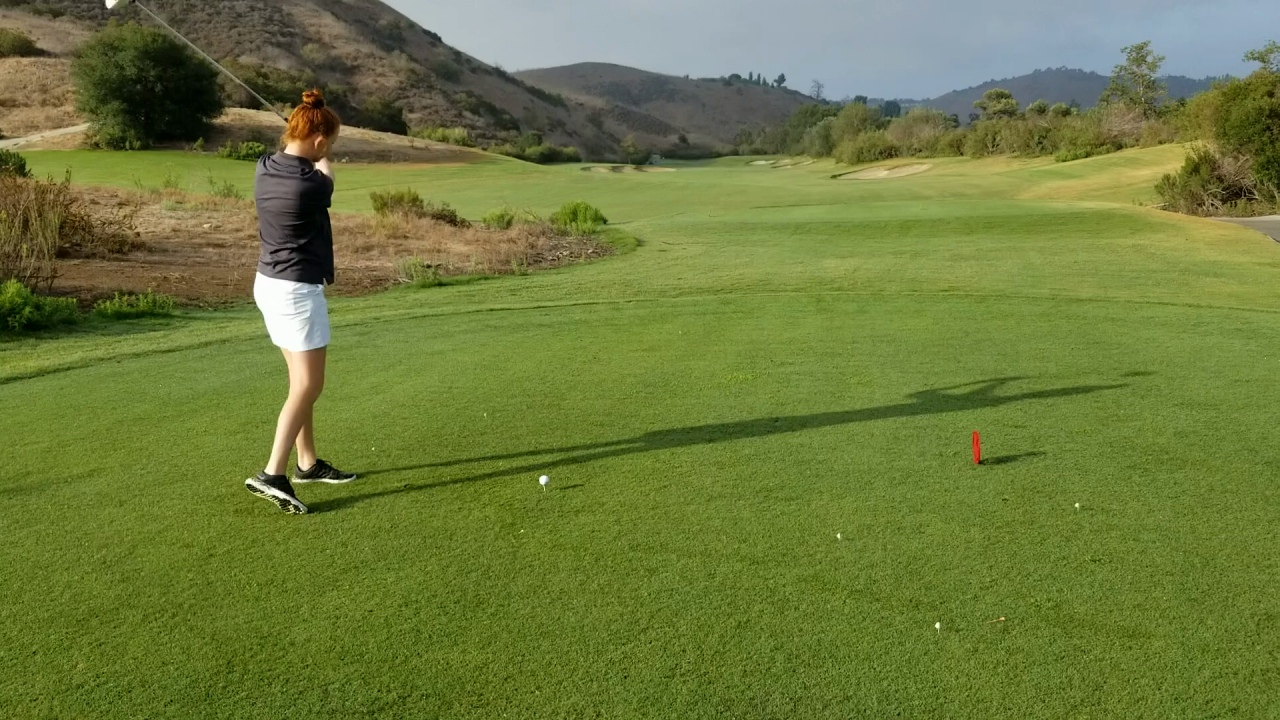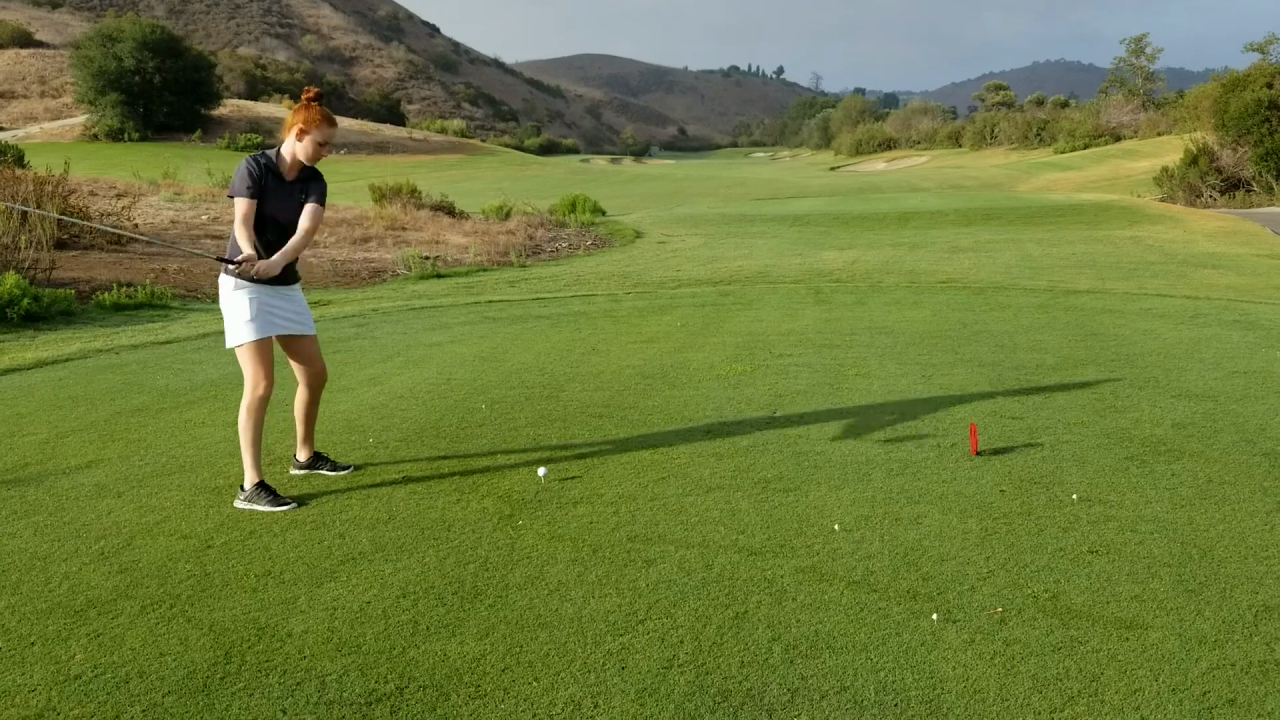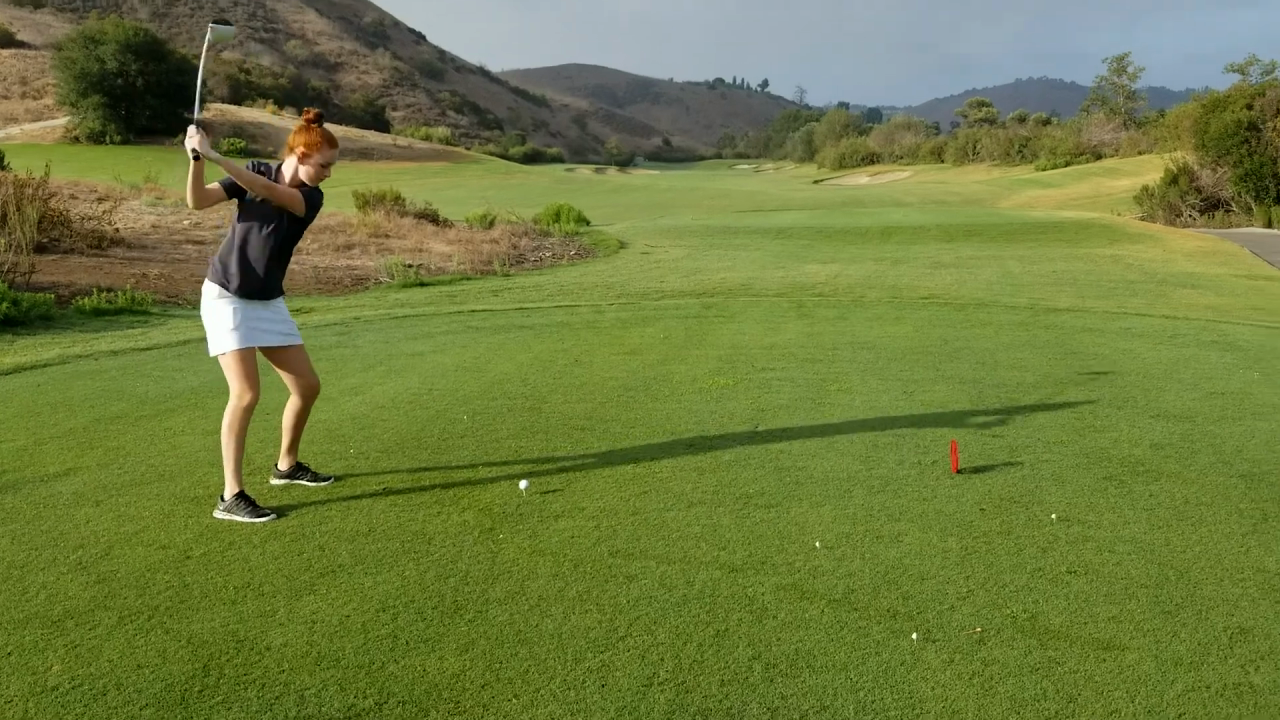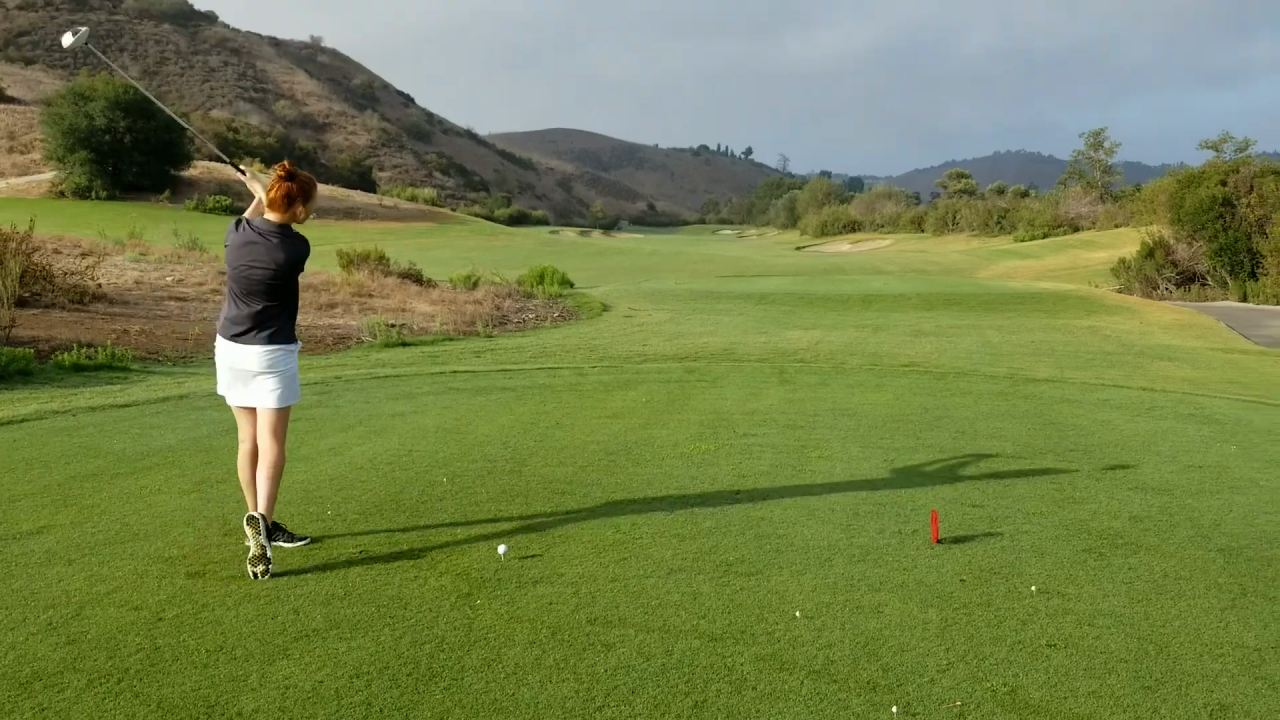
dt=0.5s
person 1, frame 1
left shoulder: (265, 169)
right shoulder: (313, 184)
left wrist: (315, 167)
right wrist: (324, 168)
left hip: (270, 284)
right hip: (298, 290)
left knee: (303, 379)
right knee: (309, 385)
left ankle: (307, 463)
right ankle: (272, 473)
person 1, frame 2
left shoulder: (317, 179)
right shoulder: (253, 166)
left elbow: (306, 231)
right elbow: (241, 224)
left wrist: (276, 261)
right wrist: (250, 256)
left hip: (285, 289)
right hip: (242, 287)
left knee: (315, 377)
right knee: (259, 385)
left ankle: (306, 455)
right ankle: (252, 486)
person 1, frame 3
left shoulder: (311, 198)
right shoulder: (253, 172)
left elbow: (267, 193)
right elbow: (197, 200)
left wrist: (215, 155)
right wrist: (198, 156)
left hip: (268, 303)
right hip: (226, 296)
left knee: (308, 385)
right knee: (246, 394)
left ankle: (287, 464)
right ankle: (231, 496)
person 1, frame 4
left shoulder: (236, 234)
right shoulder: (296, 247)
left wrist: (257, 187)
right wrist: (255, 185)
left hip: (230, 346)
right hip: (272, 353)
left knee: (249, 440)
right knee: (271, 442)
left ankle: (262, 523)
right ankle: (261, 519)
